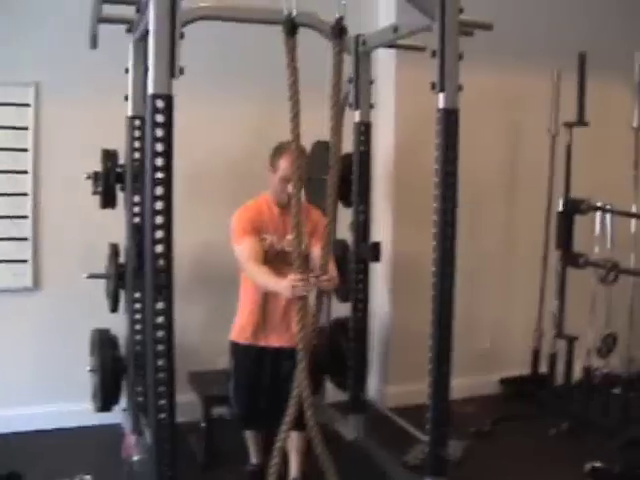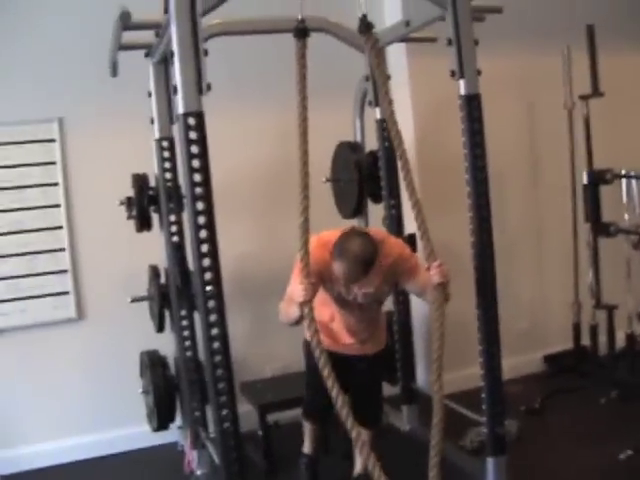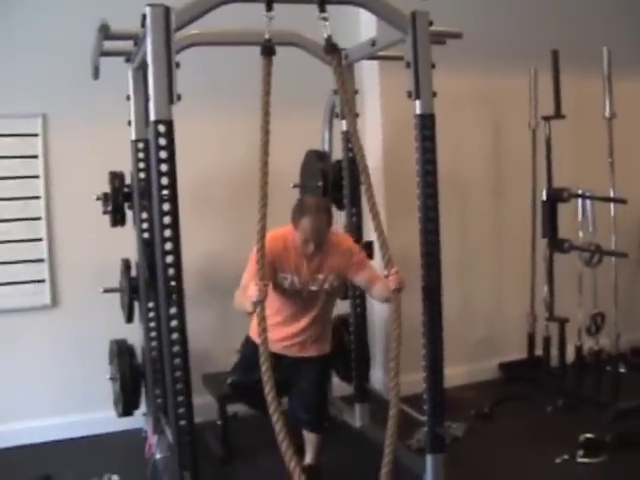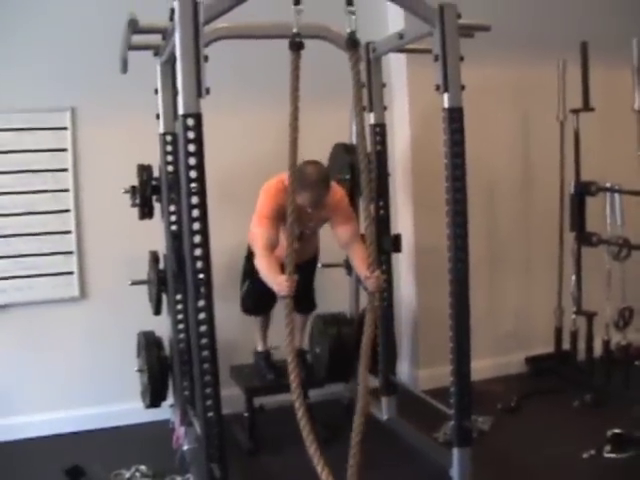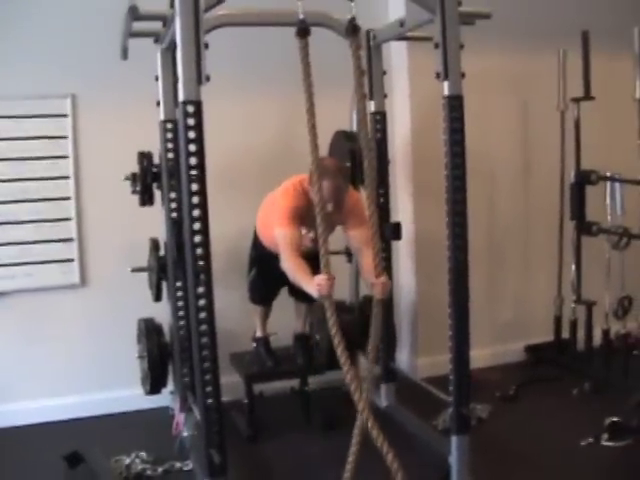
dt=1s
person 1, frame 1
left shoulder: (314, 219)
right shoulder: (248, 215)
left elbow: (323, 266)
right elbow: (251, 267)
left wrist: (329, 279)
right wrist: (282, 285)
left hip: (295, 335)
right hip: (251, 333)
left knee: (296, 409)
right knee: (249, 407)
person 1, frame 2
left shoulder: (395, 252)
right shoulder: (317, 250)
left elbow: (427, 290)
right elbow: (285, 313)
left wrist: (437, 283)
right wrist: (299, 305)
left hip: (368, 343)
right hip: (324, 339)
left knee: (366, 409)
right knee: (317, 403)
right ankle: (308, 452)
person 1, frame 3
left shoulder: (344, 248)
right shoulder: (272, 244)
left elbow: (373, 285)
right elbow: (240, 297)
left wrist: (389, 287)
right wrist: (249, 301)
left hip: (312, 347)
right hip: (266, 340)
left knee: (311, 413)
right knee: (242, 390)
person 1, frame 4
left shoulder: (336, 197)
right shoulder: (273, 193)
left elbow: (351, 241)
right elbow: (263, 251)
left wrist: (366, 274)
right wrist: (276, 282)
left hip: (304, 253)
right hip: (269, 253)
left knee: (304, 303)
right knee: (258, 302)
left ankle: (299, 349)
right ankle: (261, 350)
person 1, frame 5
left shoulder: (352, 200)
right shoulder: (289, 195)
left elbow: (362, 247)
right elbow: (288, 254)
left wrist: (374, 280)
right wrist: (311, 284)
left hip: (311, 242)
right hip: (271, 241)
left knee: (306, 293)
right knee: (263, 292)
left ankle: (301, 335)
right ankle: (260, 336)
